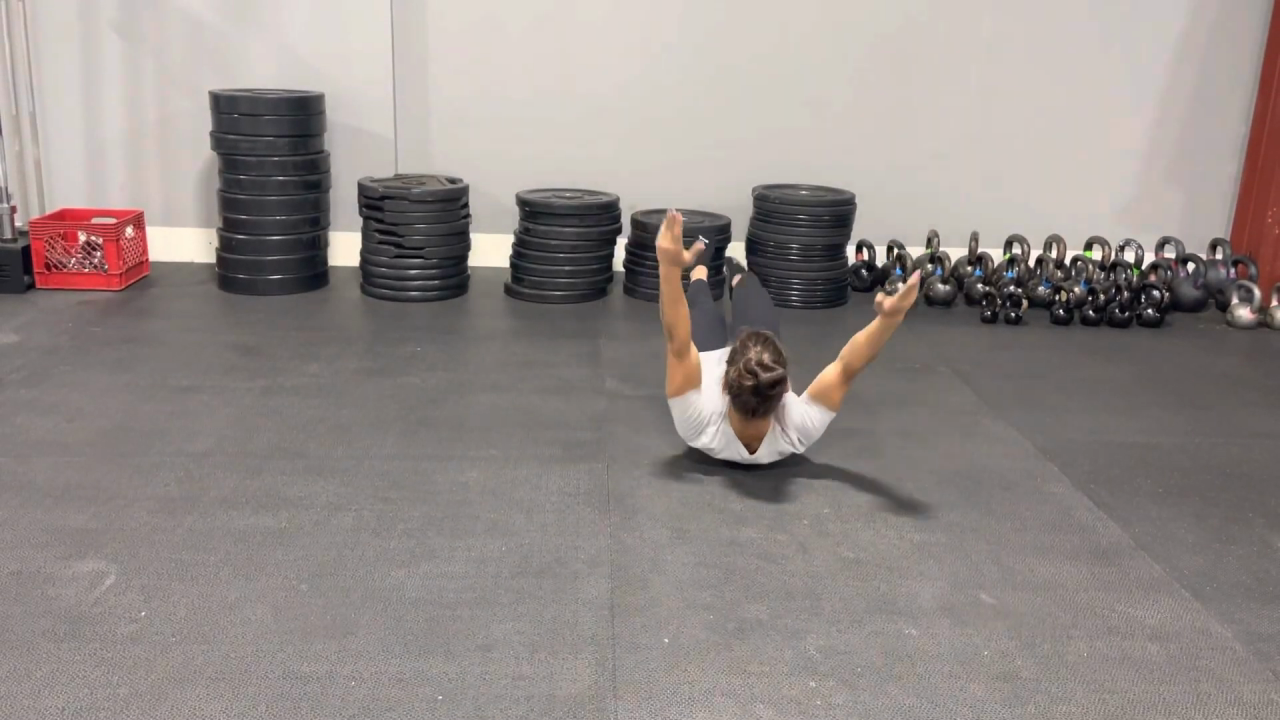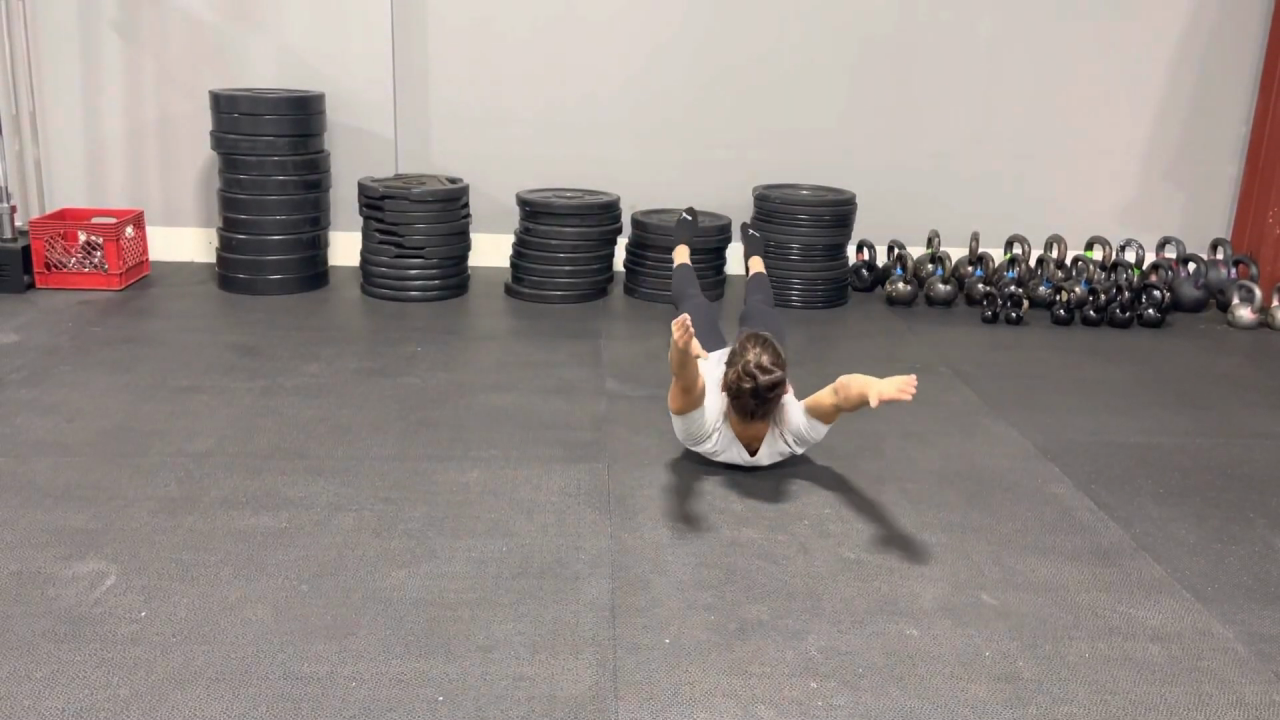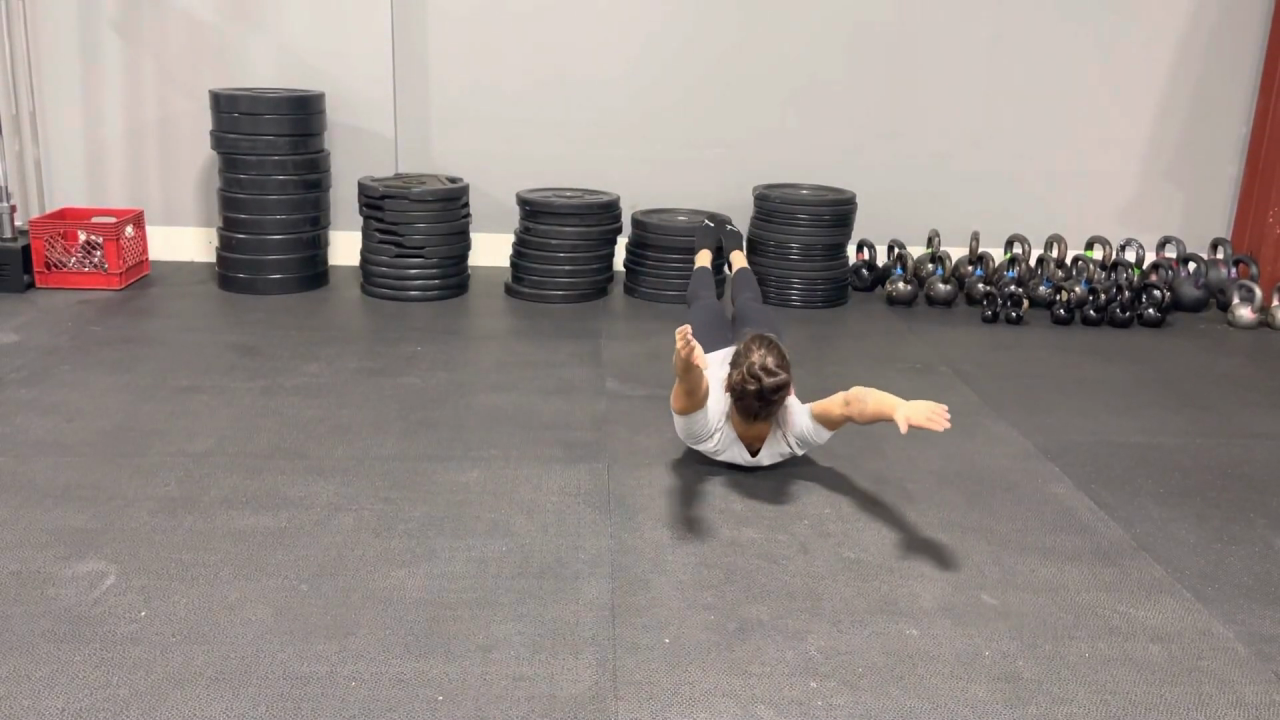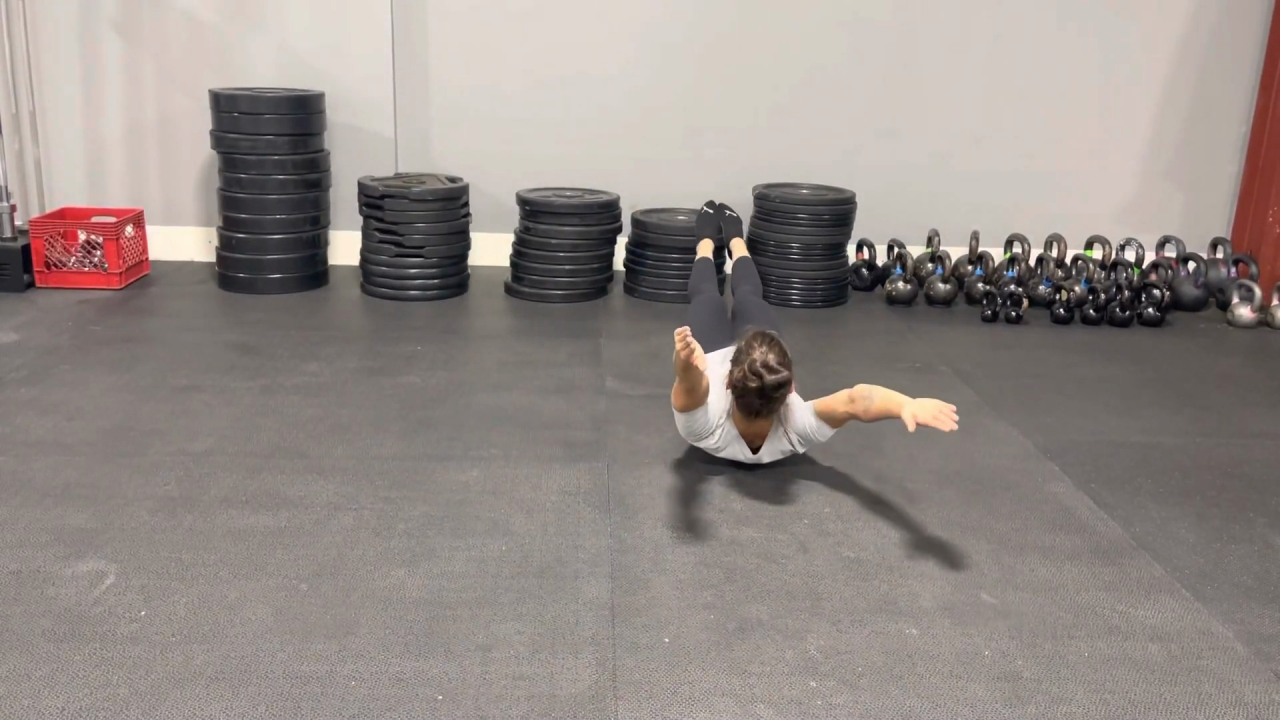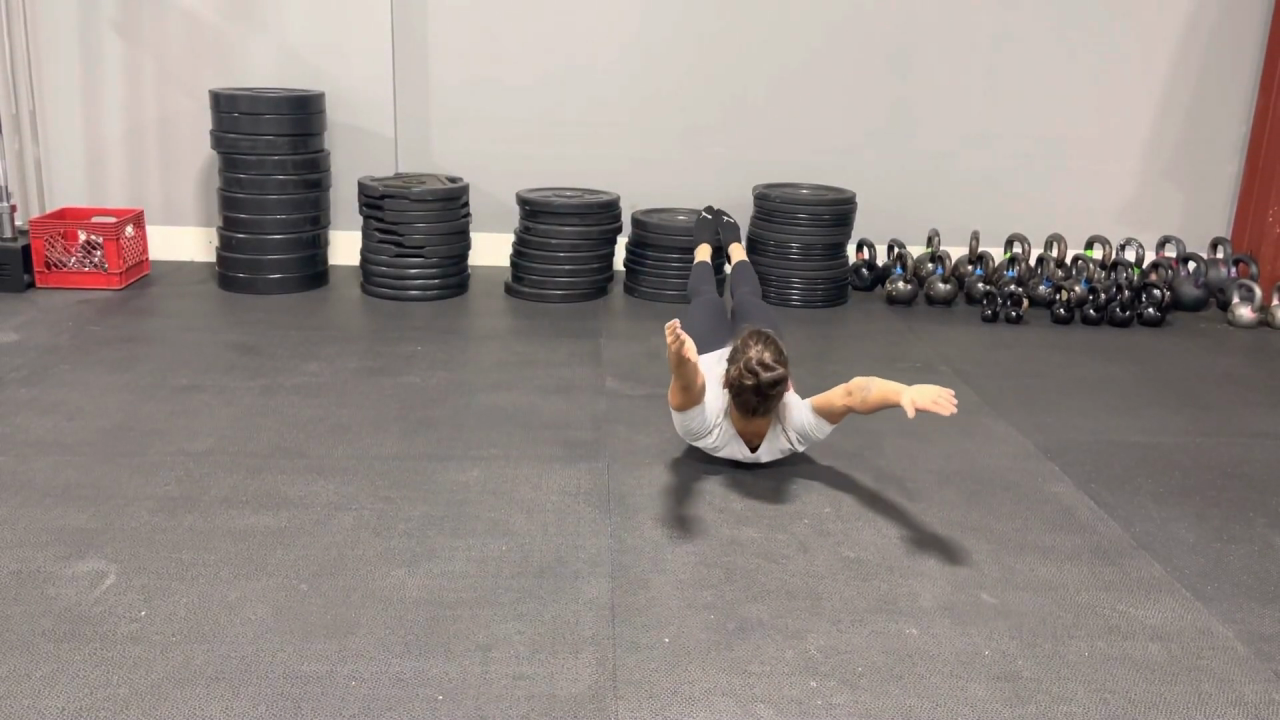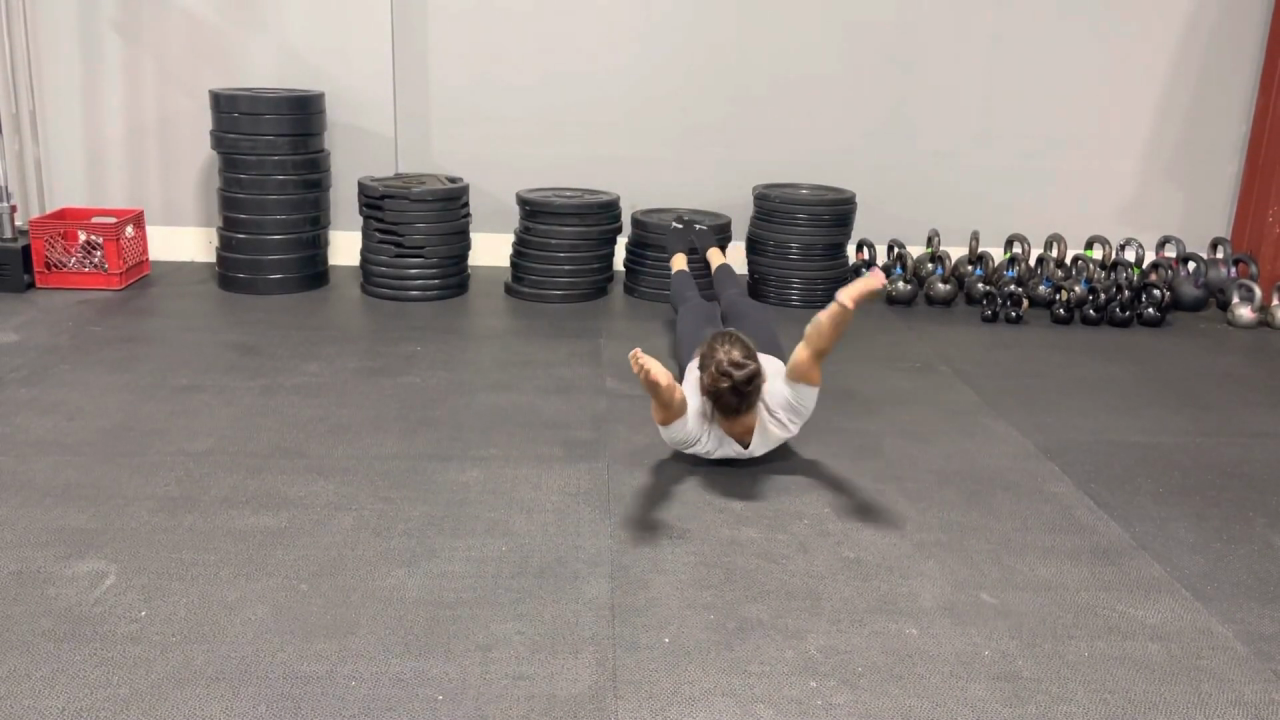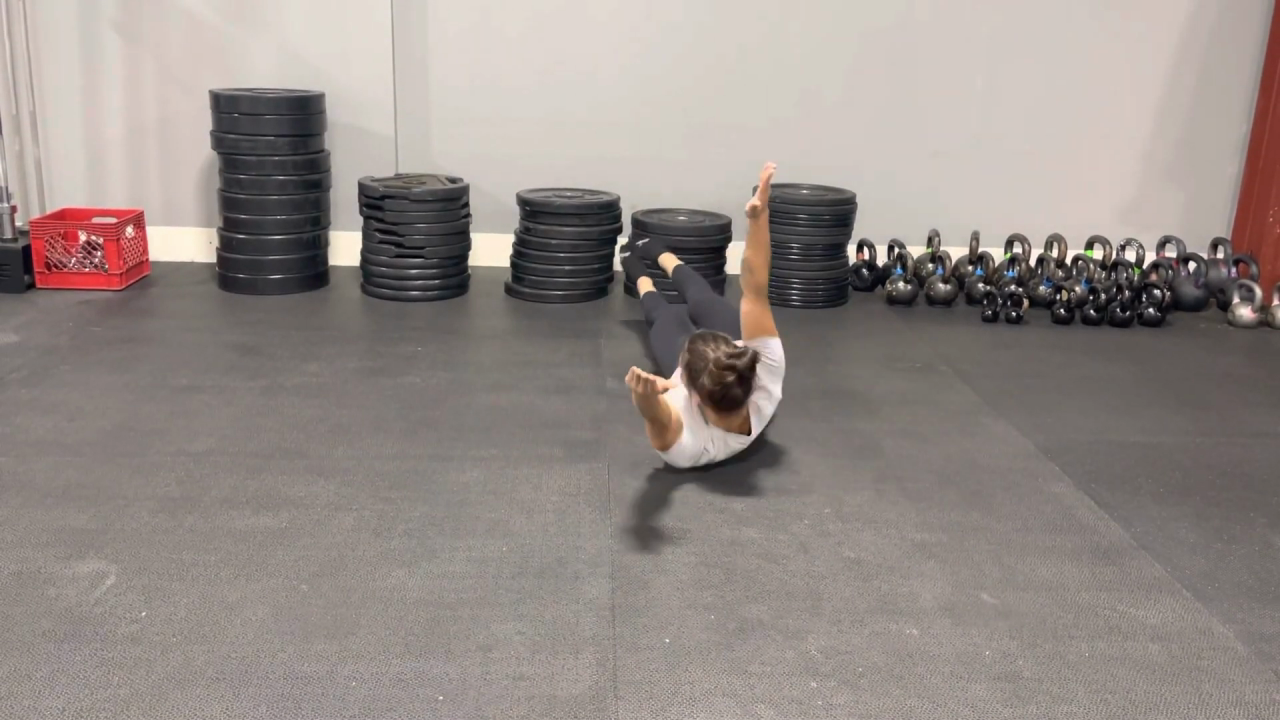
dt=0.4s
person 1, frame 1
left shoulder: (702, 428)
right shoulder: (795, 431)
left elbow: (677, 345)
right elbow: (845, 368)
left wrist: (668, 266)
right wrist: (889, 318)
left knee: (704, 310)
right knee: (752, 298)
left ankle: (698, 275)
right ankle: (737, 281)
person 1, frame 2
left shoulder: (702, 431)
right shoulder: (793, 432)
left elbow: (685, 380)
right elbow: (838, 394)
left wrist: (681, 352)
right wrist: (875, 387)
left knee: (696, 304)
right knee: (759, 307)
left ankle: (683, 249)
right ankle: (754, 258)
person 1, frame 3
left shoulder: (705, 430)
right shoulder: (794, 432)
left elbow: (690, 384)
right elbow: (850, 402)
left wrist: (686, 362)
right wrist: (901, 407)
left knee: (705, 304)
right knee: (749, 304)
left ankle: (705, 252)
right ankle: (735, 253)
person 1, frame 4
left shoulder: (705, 426)
right shoulder: (794, 430)
left elbow: (690, 383)
right elbow: (854, 400)
left wrist: (686, 362)
right wrist: (908, 405)
left knee: (706, 298)
right knee: (748, 298)
left ankle: (707, 241)
right ankle: (735, 239)
person 1, frame 5
left shoulder: (704, 428)
right shoulder: (793, 431)
left elbow: (687, 382)
right elbow: (851, 395)
left wrist: (680, 359)
right wrist: (907, 391)
left knee: (706, 300)
right knee: (748, 299)
left ankle: (705, 245)
right ankle: (733, 243)
person 1, frame 6
left shoulder: (691, 434)
right shoulder: (784, 417)
right elbow: (813, 349)
right wrist: (844, 304)
left knee: (691, 306)
right knee: (738, 303)
left ankle: (678, 255)
right ankle: (710, 250)
person 1, frame 7
left shoulder: (691, 445)
right shoulder: (763, 386)
right elbow: (755, 295)
left knee: (669, 316)
right knee: (702, 298)
left ankle: (642, 281)
right ankle: (660, 255)
